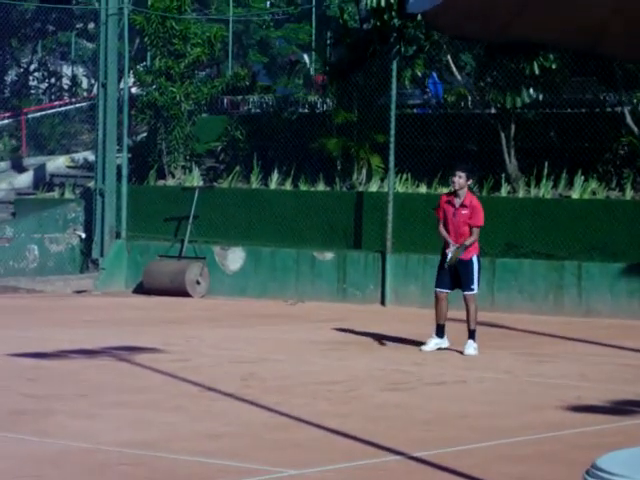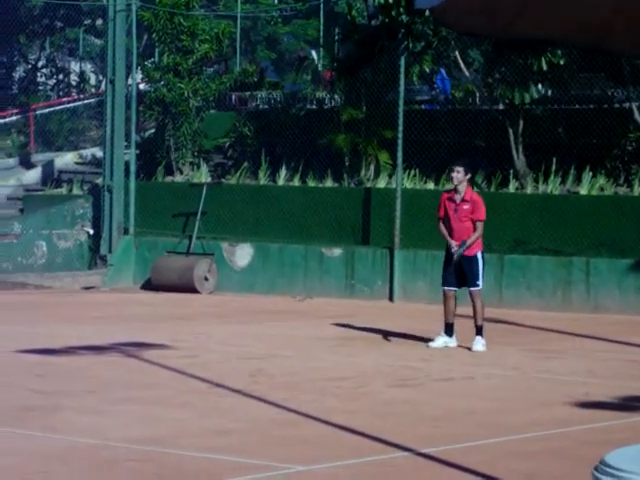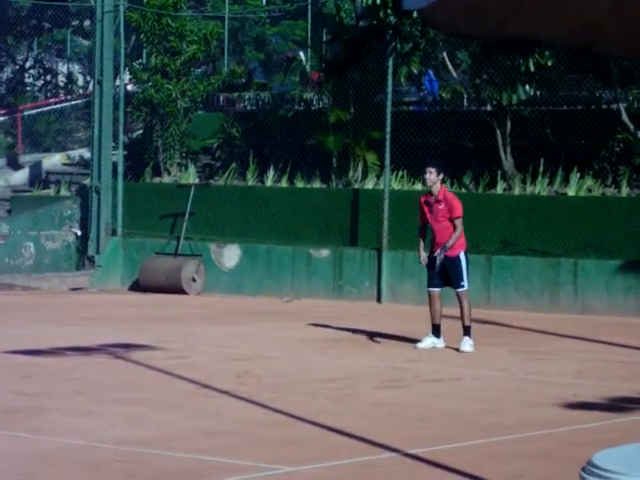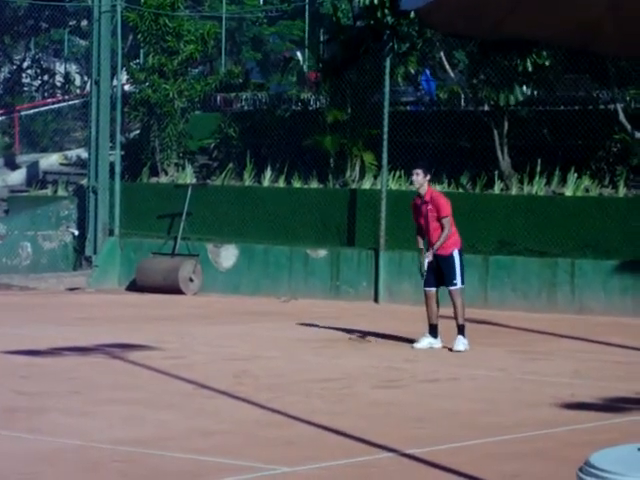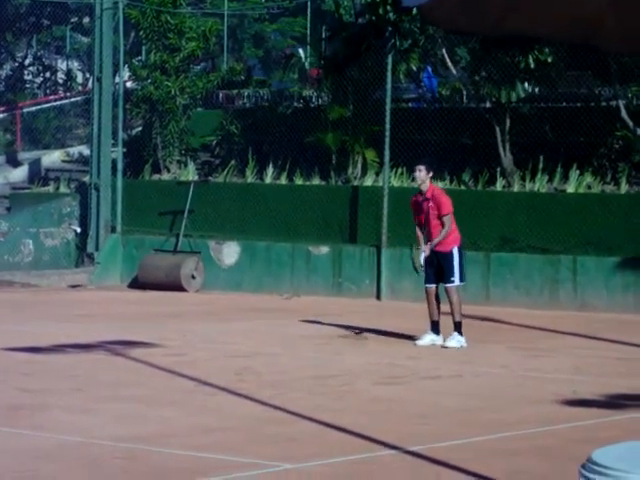
dt=0.2s
person 1, frame 1
left shoulder: (474, 205)
right shoulder: (444, 200)
left elbow: (475, 236)
right elbow: (440, 226)
left wrist: (460, 247)
right wrist: (451, 242)
left hip: (468, 256)
right hip: (448, 253)
left knee: (469, 297)
right knee: (440, 294)
left ankle: (471, 341)
right ankle: (440, 337)
person 1, frame 2
left shoulder: (475, 200)
right shoulder: (445, 197)
left elbow: (479, 231)
left wrist: (463, 246)
right wrist: (449, 241)
left hip: (471, 252)
right hip: (452, 252)
left knee: (475, 293)
right knee: (448, 292)
left ankle: (479, 337)
right ankle: (448, 335)
person 1, frame 3
left shoulder: (450, 199)
right shoulder: (423, 200)
left elbow: (459, 229)
left wrist: (445, 248)
right wrist: (421, 247)
left hip: (455, 252)
right hip: (436, 252)
left knee: (461, 293)
right knee: (433, 293)
left ankle: (467, 337)
right ankle: (436, 336)
person 1, frame 4
left shoulder: (438, 199)
right shoulder: (416, 203)
left elbow: (448, 228)
left wrist: (432, 250)
right wrist: (422, 249)
left hip: (450, 250)
right hip: (431, 252)
left knee: (454, 291)
right knee: (429, 292)
left ankle: (461, 336)
right ankle: (433, 336)
person 1, frame 5
left shoulder: (440, 196)
right shoulder: (415, 199)
left elbow: (447, 226)
left wrist: (430, 245)
right wrist: (422, 245)
left hip: (449, 247)
right hip: (431, 249)
left knee: (451, 288)
right knee: (430, 289)
left ankle: (458, 334)
right ankle: (435, 333)
